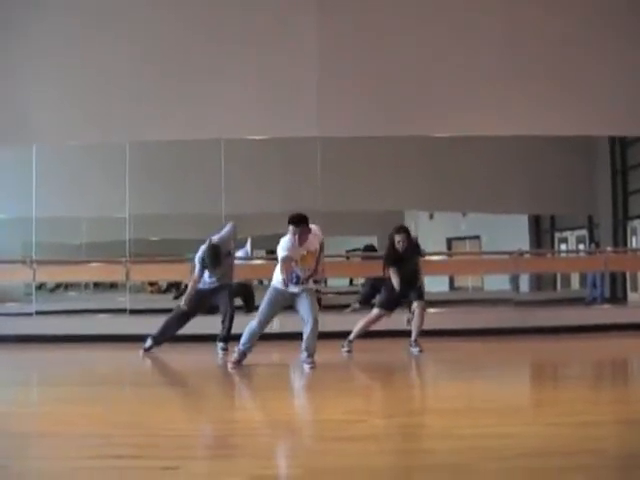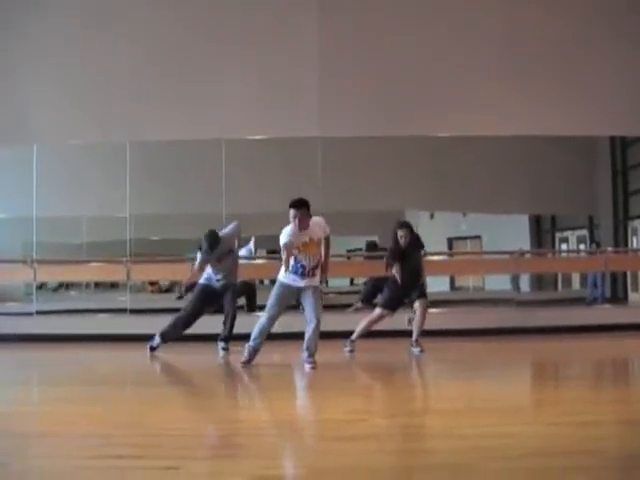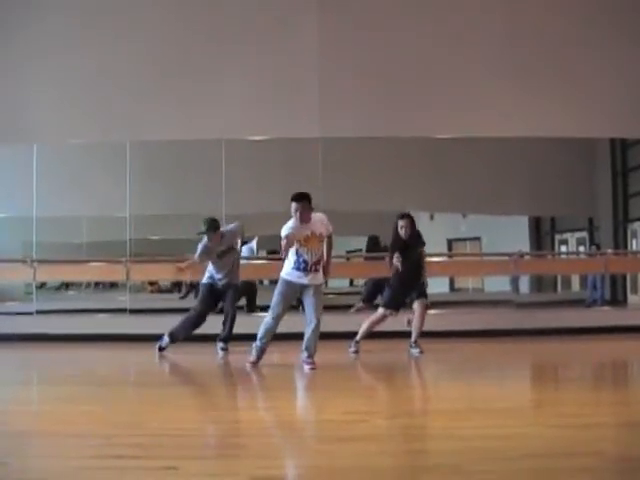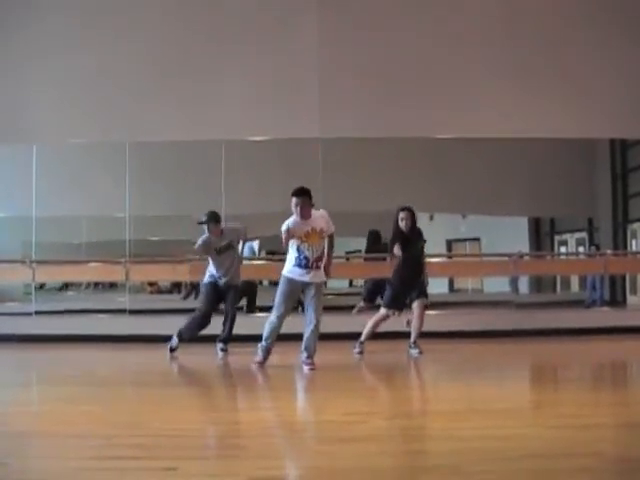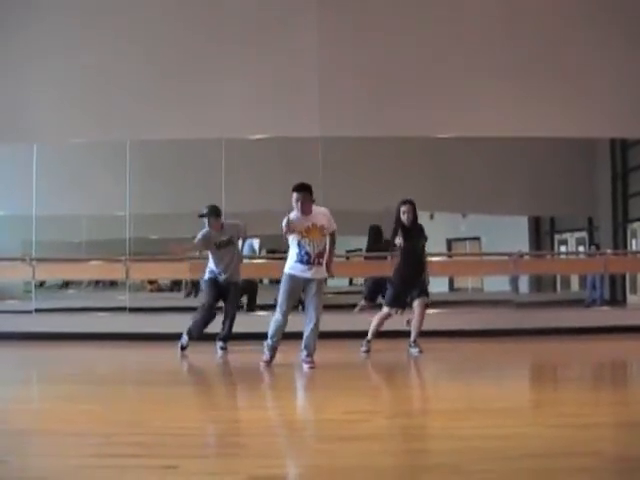
dt=0.2s
person 1, frame 1
left shoulder: (316, 232)
right shoulder: (285, 244)
right elbow: (284, 261)
left wrist: (317, 265)
right wrist: (285, 272)
left hip: (305, 287)
right hip: (281, 286)
left knee: (312, 319)
right knee: (260, 320)
left ankle: (308, 356)
right ankle: (241, 352)
person 1, frame 2
left shoulder: (320, 223)
right shoulder: (288, 233)
left elbow: (326, 238)
right elbow: (286, 248)
left wrist: (326, 261)
right wrist: (286, 256)
left hip: (311, 283)
right hip: (287, 281)
left knee: (315, 319)
right knee: (269, 316)
left ankle: (309, 355)
right ankle: (251, 350)
person 1, frame 3
left shoulder: (322, 219)
right shoulder: (289, 228)
left elbow: (329, 236)
right elbow: (287, 240)
left wrist: (327, 261)
right wrist: (285, 246)
left hip: (314, 280)
right hip: (290, 278)
left knee: (314, 319)
right knee: (274, 315)
left ankle: (308, 356)
right ankle: (258, 349)
person 1, frame 4
left shoulder: (323, 216)
right shoulder: (290, 224)
left elbow: (330, 236)
right elbow: (286, 235)
left wrist: (328, 262)
right wrist: (286, 238)
left hip: (316, 278)
right hip: (292, 276)
left knee: (314, 319)
right knee: (278, 314)
left ankle: (307, 356)
right ankle: (264, 350)
person 1, frame 5
left shoulder: (324, 214)
right shoulder: (290, 220)
left elbow: (332, 234)
right elbow: (287, 230)
left wrist: (329, 260)
right wrist: (287, 230)
left hip: (317, 274)
right hip: (293, 272)
left knee: (314, 316)
right knee: (282, 312)
left ankle: (307, 354)
right ankle: (270, 349)
person 2, frame 1
left shoulder: (414, 247)
right shoulder: (391, 255)
right elbow: (393, 274)
left wrist: (420, 279)
right wrist: (395, 281)
left hip: (413, 284)
right hip: (394, 286)
left knee: (419, 306)
right knee: (376, 314)
left ankle: (413, 342)
right ankle: (349, 340)
person 2, frame 2
left shoulder: (417, 242)
right shoulder: (395, 250)
right elbow: (394, 268)
left wrist: (422, 277)
right wrist: (395, 270)
left hip: (415, 282)
right hip: (396, 284)
left knee: (421, 305)
right knee: (379, 313)
left ankle: (414, 341)
right ankle: (352, 340)
person 2, frame 3
left shoulder: (417, 237)
right shoulder: (396, 244)
right elbow: (394, 261)
left wrist: (423, 275)
right wrist: (396, 261)
left hip: (416, 281)
right hip: (398, 282)
left knee: (420, 306)
right knee: (382, 313)
left ankle: (413, 343)
right ankle: (356, 341)
person 2, frame 4
left shoulder: (418, 233)
right shoulder: (397, 238)
right elbow: (396, 252)
left wrist: (424, 274)
right wrist: (397, 252)
left hip: (416, 279)
right hip: (399, 280)
left knee: (419, 306)
right knee: (384, 313)
left ankle: (413, 343)
right ankle: (361, 341)
person 2, frame 5
left shoulder: (419, 229)
right shoulder: (398, 231)
right elbow: (398, 243)
left wrist: (425, 272)
right wrist: (399, 242)
left hip: (418, 276)
right hip: (400, 276)
left knee: (420, 305)
right knee: (387, 311)
left ankle: (413, 342)
right ankle: (368, 340)
person 3, frame 1
left shoulder: (226, 239)
right shoulder: (201, 255)
left elbow: (231, 225)
right elbow: (196, 278)
right wrist: (186, 297)
left hip: (223, 284)
right hip: (204, 285)
left knee: (229, 310)
right knee: (182, 311)
left ankle: (222, 341)
right ankle: (154, 339)
person 3, frame 2
left shoulder: (229, 235)
right shoulder: (204, 250)
left elbow: (237, 225)
right elbow: (197, 270)
left wrist: (237, 245)
right wrist: (185, 282)
left hip: (228, 282)
right hip: (208, 283)
left knee: (231, 310)
right knee: (190, 311)
left ankle: (224, 341)
right ankle: (162, 337)
person 3, frame 3
left shoulder: (232, 232)
right shoulder: (205, 245)
left elbow: (241, 226)
right elbow: (196, 260)
right wrist: (183, 267)
left hip: (230, 281)
right hip: (211, 281)
left knee: (230, 311)
right knee: (198, 311)
left ankle: (223, 341)
right ankle: (170, 337)
person 3, frame 4
left shoulder: (234, 232)
right shoulder: (205, 240)
left elbow: (244, 238)
right elbow: (195, 251)
left wrist: (240, 256)
left hip: (231, 281)
right hip: (212, 280)
left knee: (230, 312)
right knee: (204, 311)
left ankle: (223, 342)
right ankle: (179, 336)
person 3, frame 5
left shoulder: (234, 227)
right shoulder: (206, 234)
left elbow: (245, 236)
right elbow: (195, 245)
left wrist: (240, 255)
right wrist: (183, 249)
left hip: (232, 278)
right hip: (213, 276)
left knee: (231, 310)
right knee: (208, 306)
left ankle: (222, 340)
right ankle: (189, 335)
